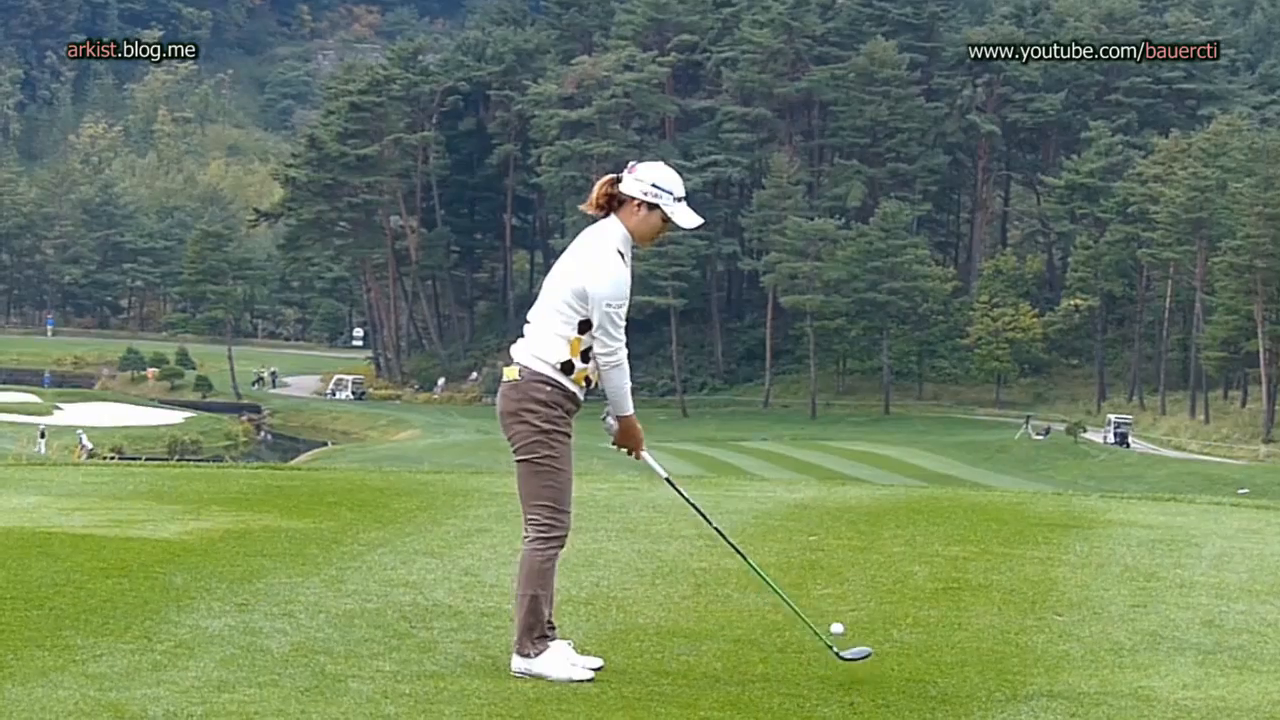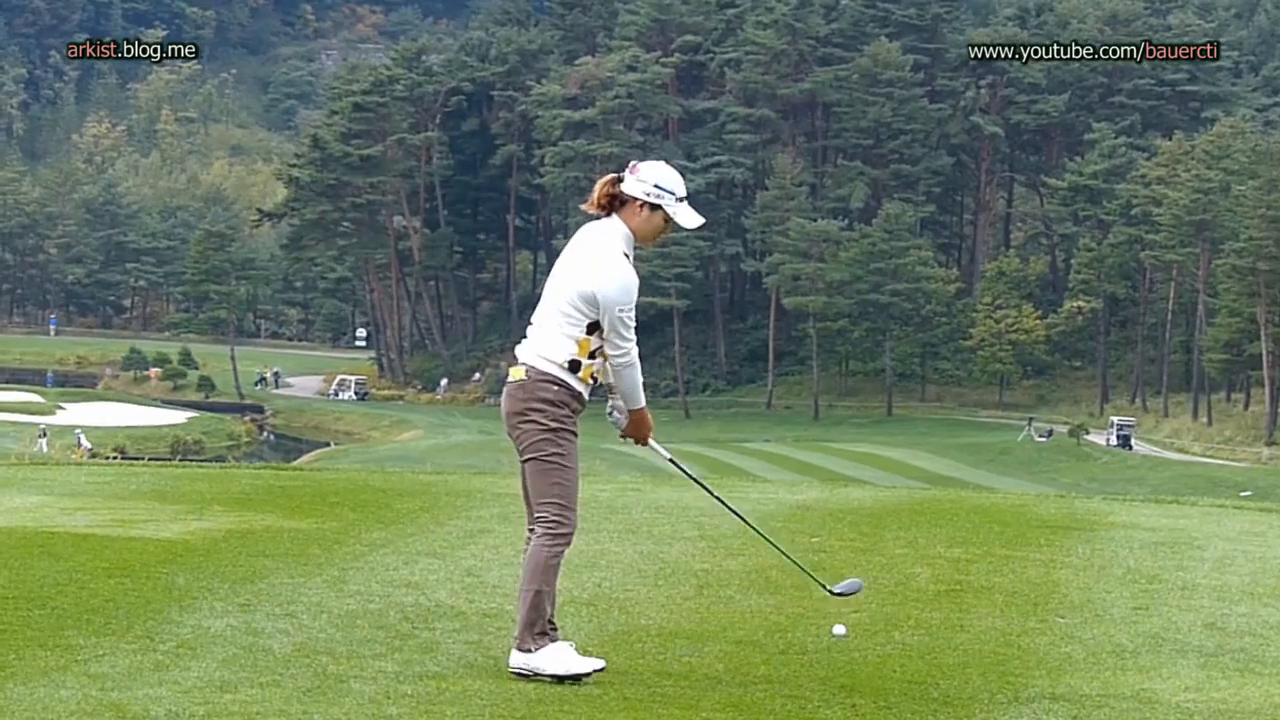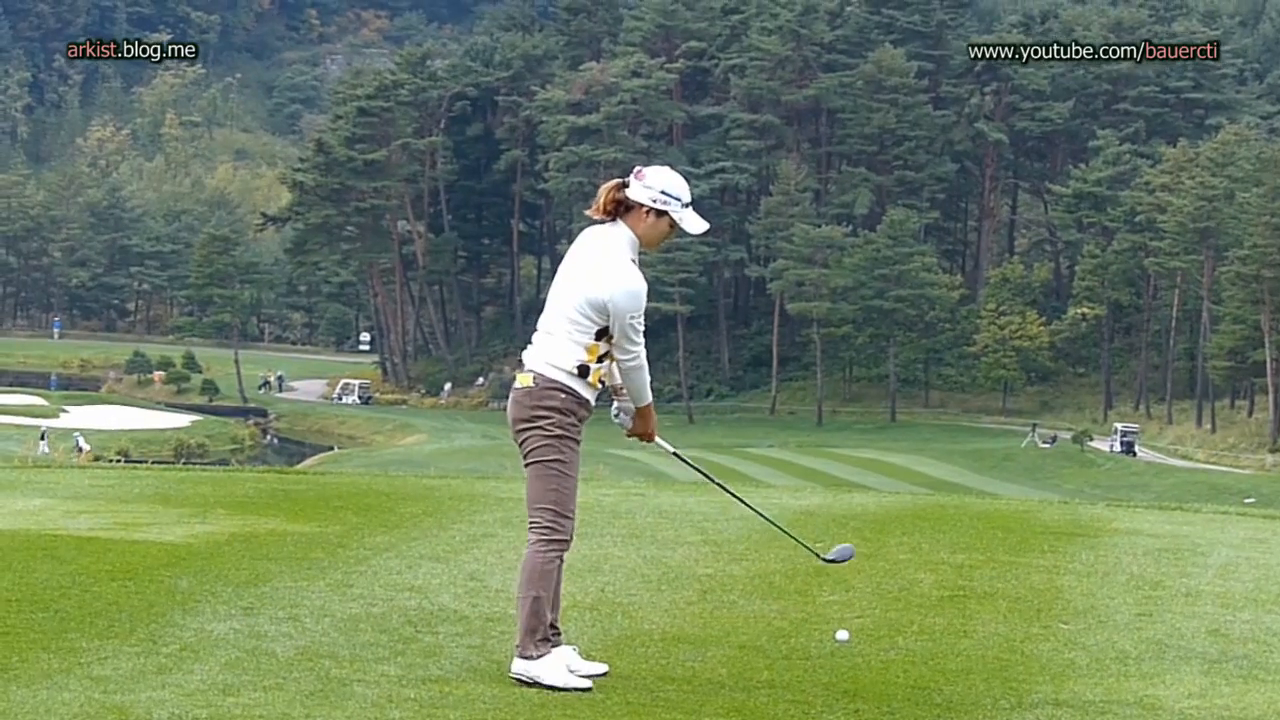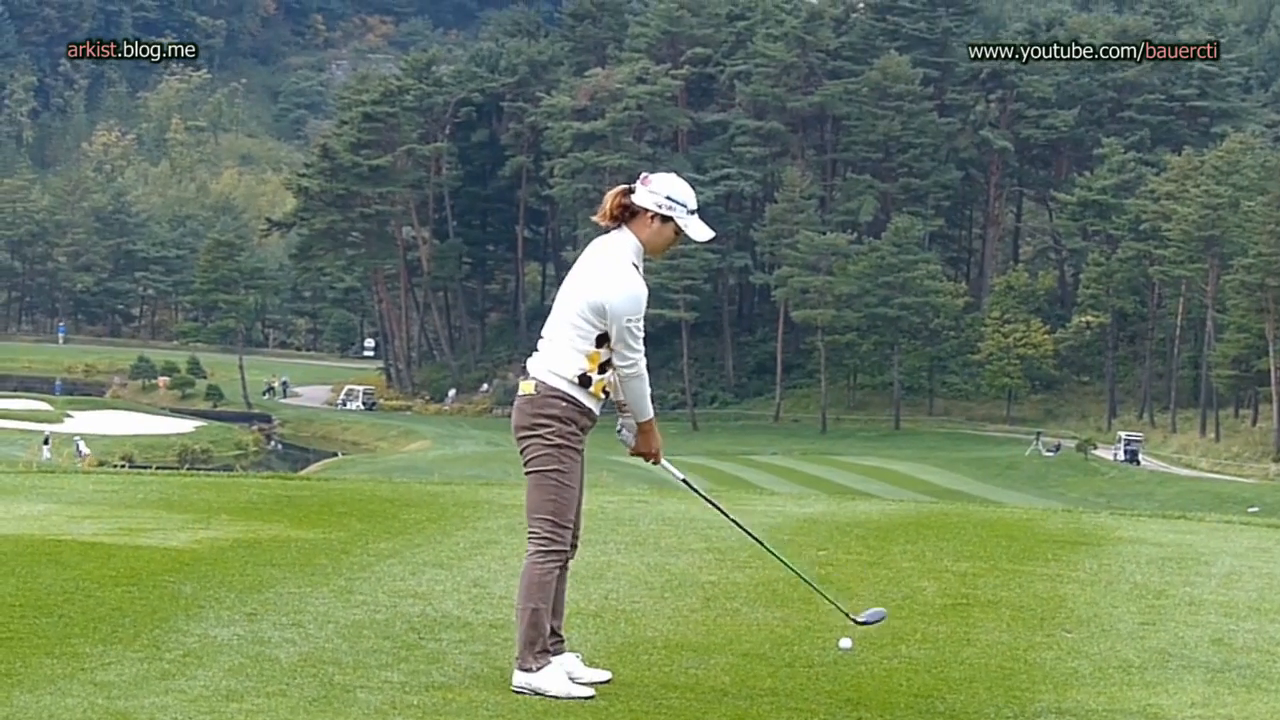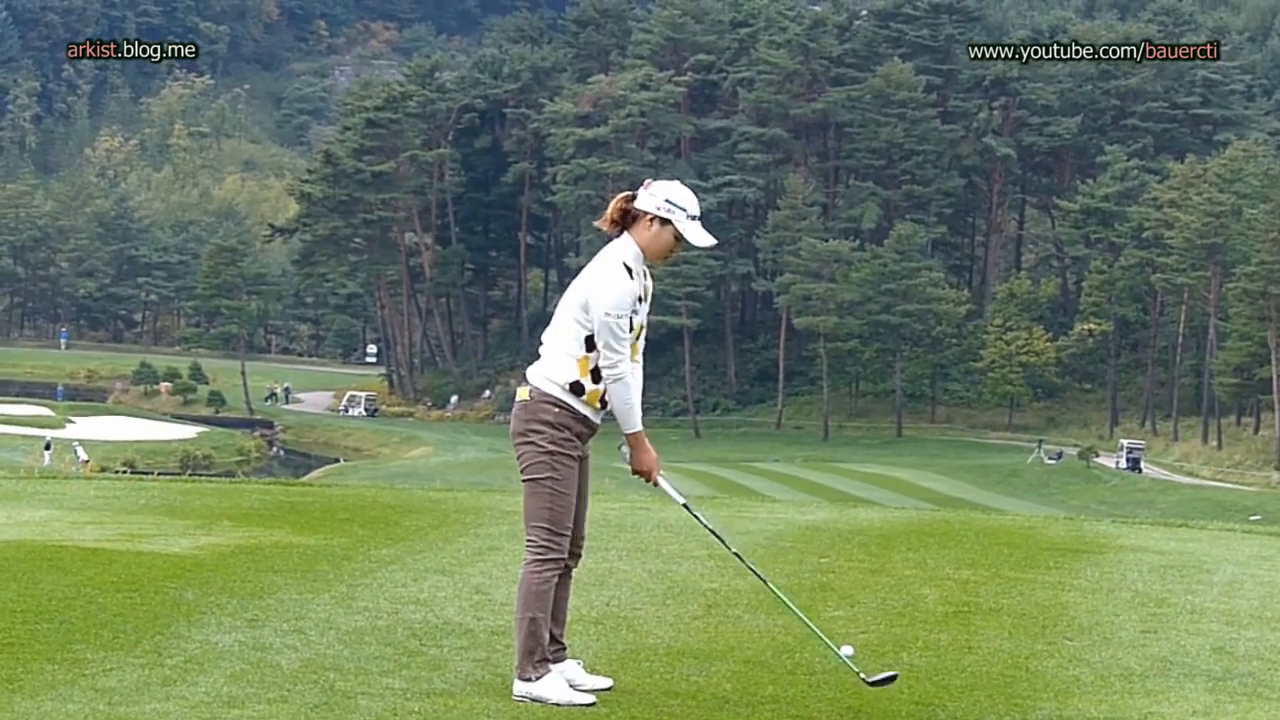
dt=0.2s
person 1, frame 1
left shoulder: (603, 241)
right shoulder: (609, 266)
right elbow: (610, 352)
left wrist: (621, 412)
right wrist: (627, 420)
left hip: (544, 395)
right hip: (537, 394)
left knee: (547, 527)
right knee: (548, 526)
left ankle: (544, 639)
right ankle: (529, 651)
person 1, frame 2
left shoulder: (595, 235)
right shoulder: (616, 272)
right elbow: (621, 351)
left wrist: (625, 403)
right wrist: (637, 411)
left hip: (543, 392)
right hip: (545, 396)
left knee: (547, 525)
right knee: (556, 523)
left ankle: (545, 639)
right ankle: (529, 645)
person 1, frame 3
left shoulder: (594, 237)
right shoulder: (625, 281)
right elbow: (631, 353)
left wrist: (621, 390)
right wrist: (644, 409)
left hip: (547, 396)
right hip: (552, 403)
left knee: (553, 531)
right knee: (551, 530)
left ankle: (549, 645)
right ankle: (530, 653)
person 1, frame 4
left shoulder: (606, 247)
right shoulder: (624, 282)
right elbow: (629, 362)
left wrist: (631, 411)
right wrist: (647, 426)
left hip: (557, 407)
right hip: (554, 411)
left knee: (563, 541)
right knee: (550, 540)
left ankle: (552, 652)
right ankle: (531, 665)
person 1, frame 5
left shoulder: (635, 274)
right shoulder: (614, 279)
left elbow: (629, 361)
right elbow: (615, 367)
left wrist: (634, 434)
right wrist: (638, 441)
left hip: (568, 422)
right hip: (549, 416)
left knee: (567, 550)
right knee: (547, 548)
left ankle: (553, 659)
right ankle: (531, 674)
